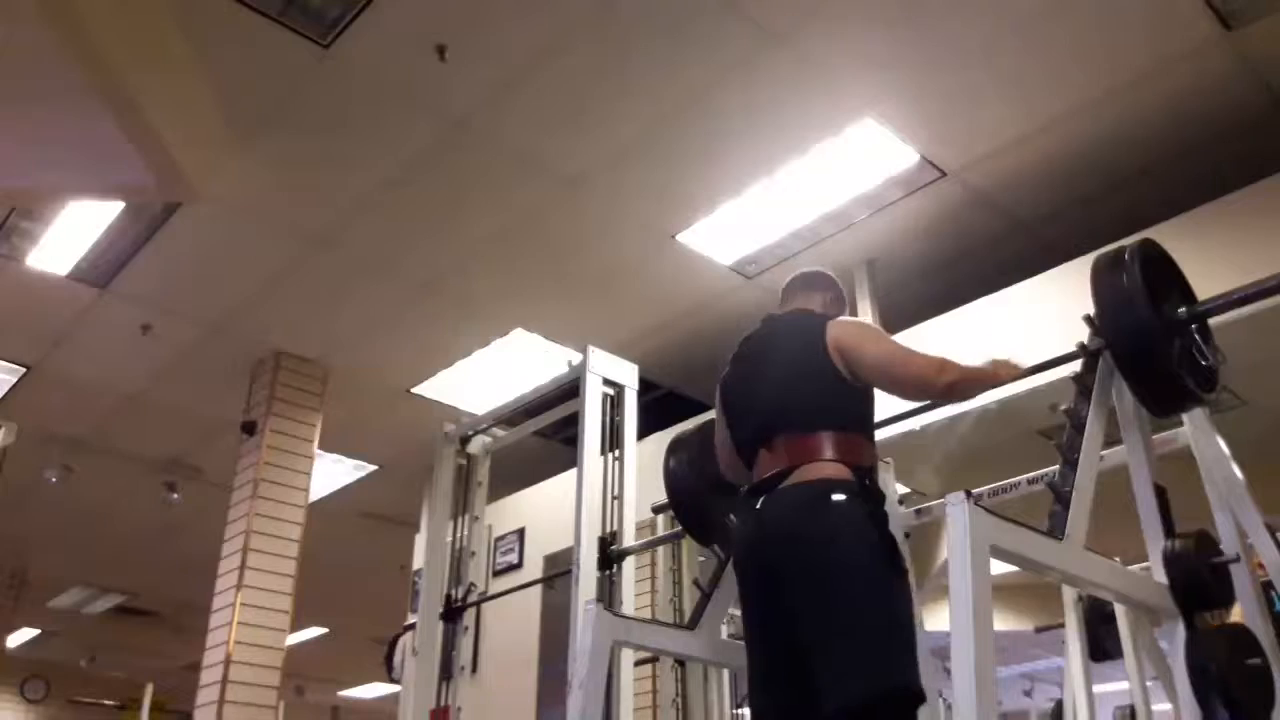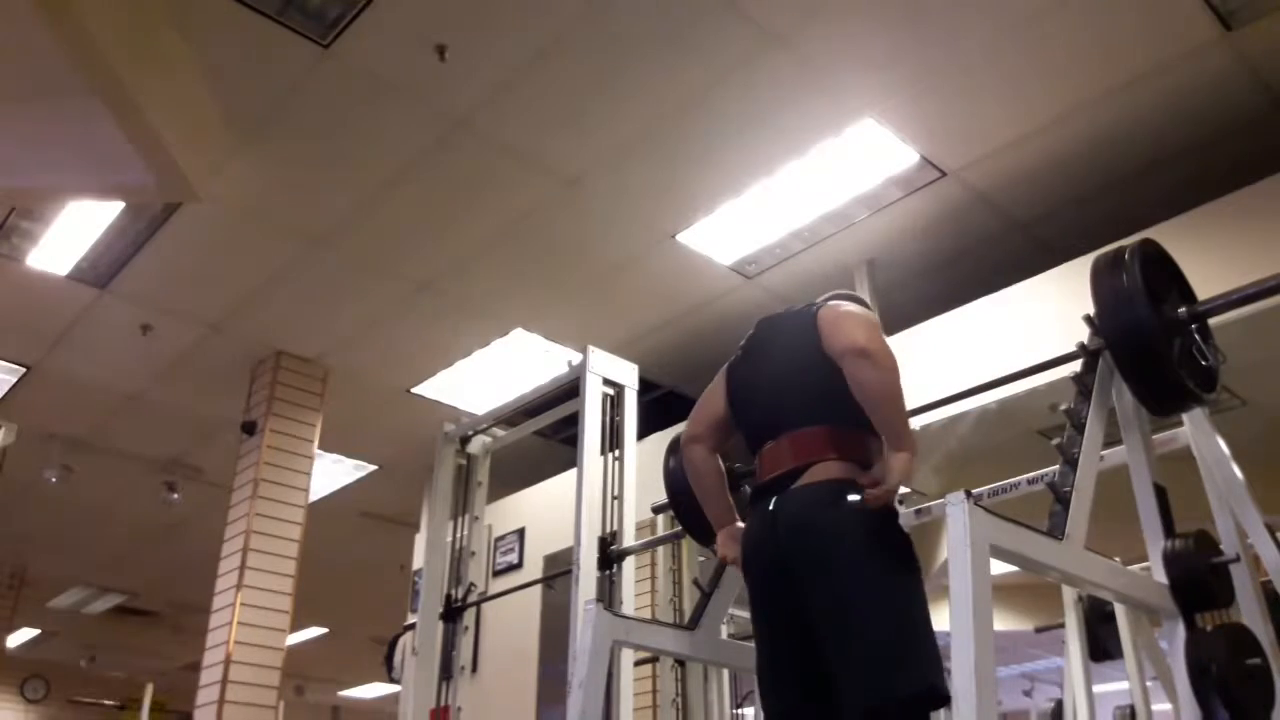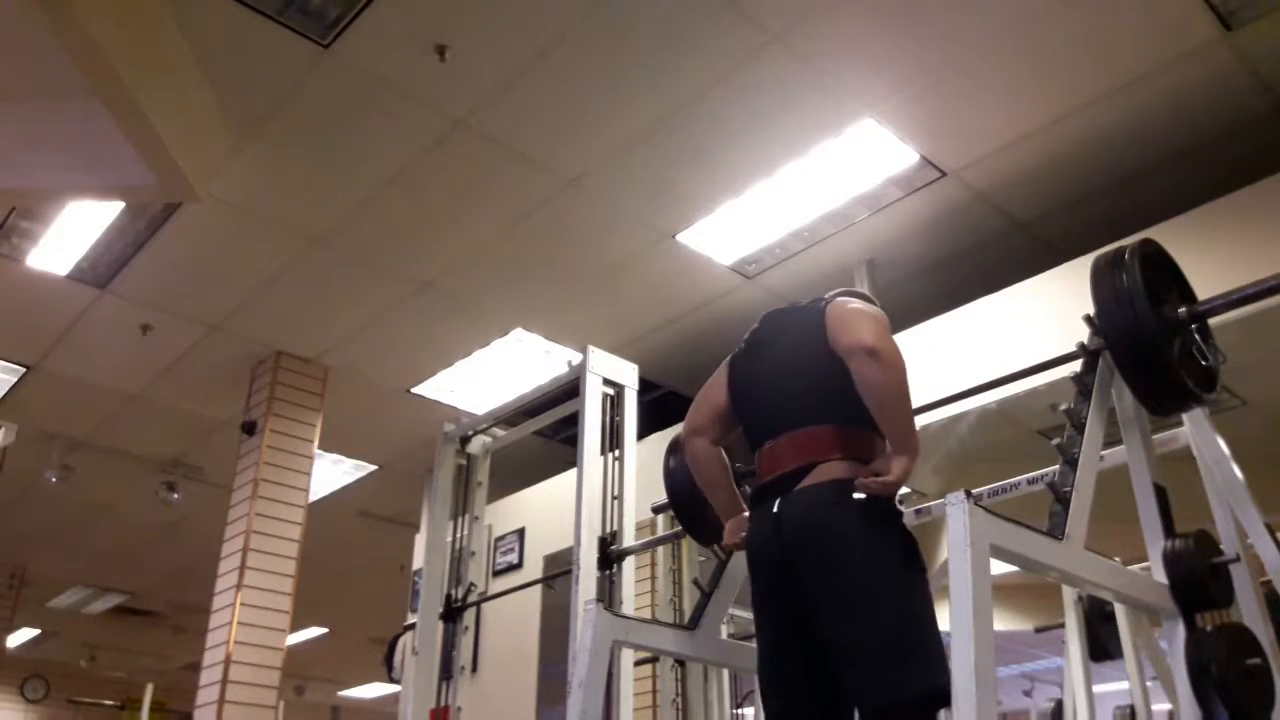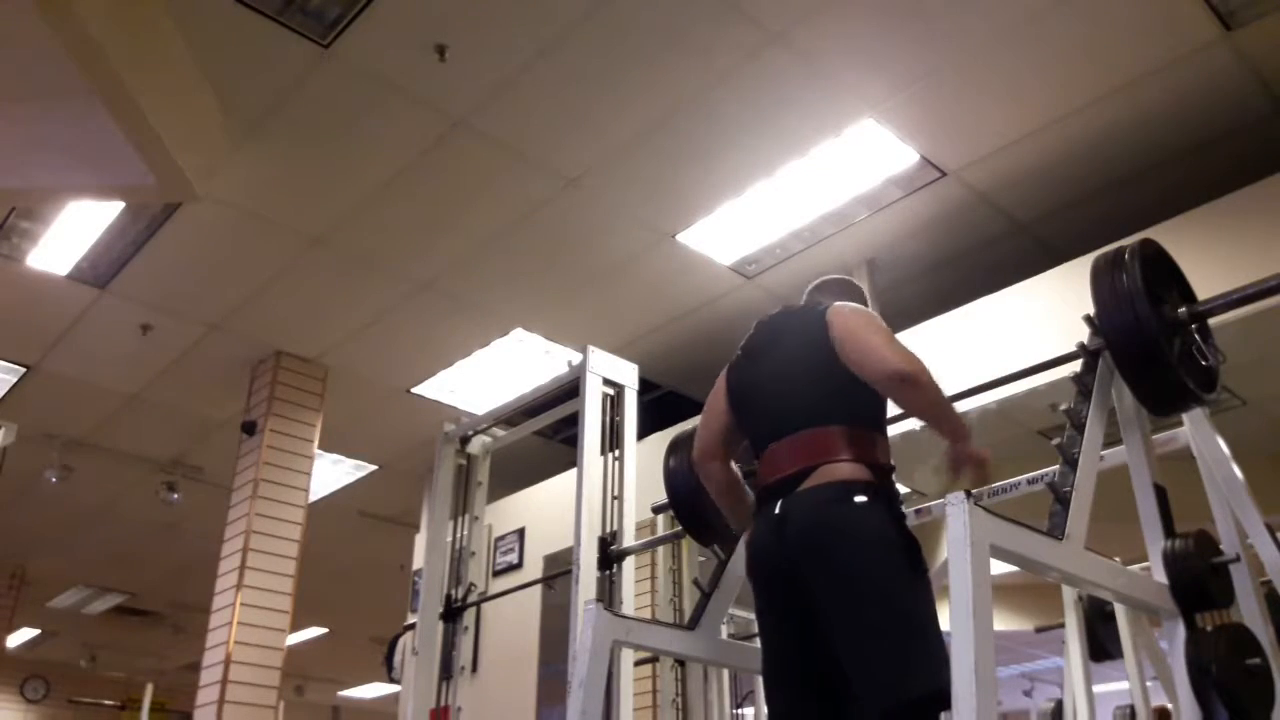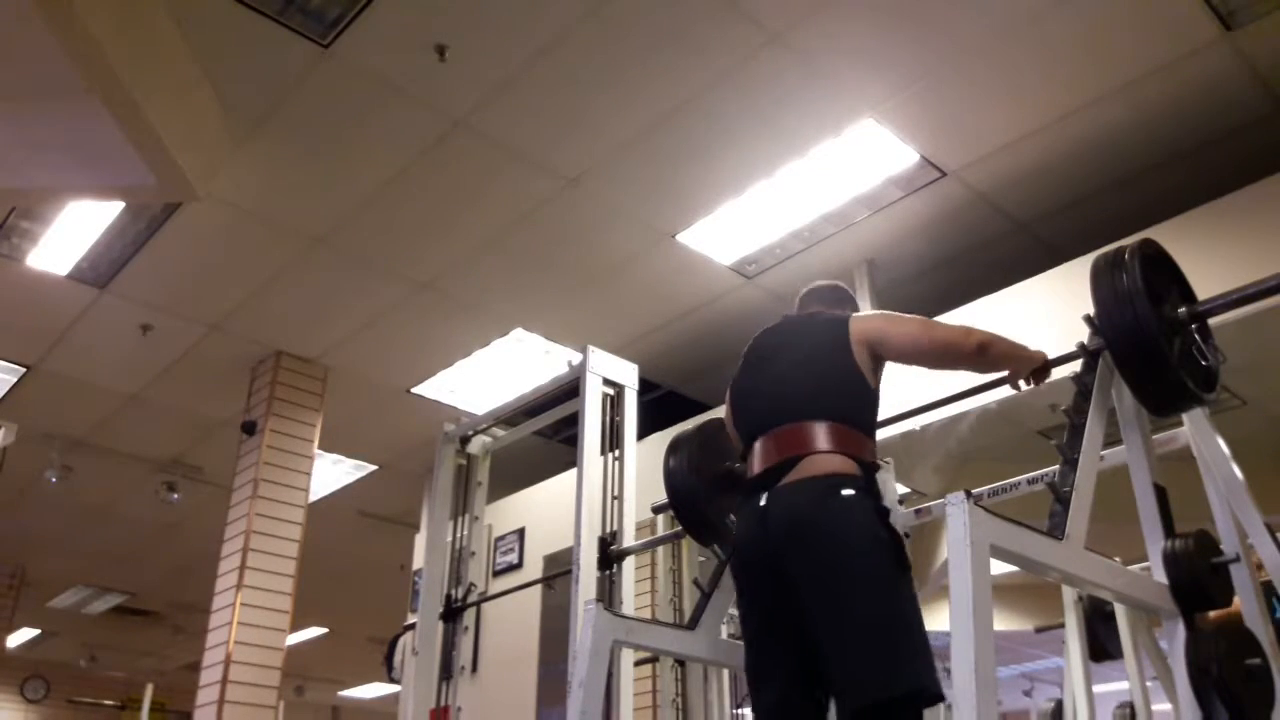
dt=0.4s
person 1, frame 1
left shoulder: (737, 368)
right shoulder: (836, 333)
right elbow: (936, 379)
right wrist: (996, 372)
left hip: (757, 529)
right hip: (827, 514)
person 1, frame 2
left shoulder: (747, 357)
right shoulder: (845, 315)
left elbow: (696, 442)
right elbow: (862, 348)
left wrist: (727, 527)
right wrist: (899, 447)
left hip: (769, 527)
right hip: (838, 510)
person 1, frame 3
left shoulder: (749, 353)
right shoulder: (850, 311)
left elbow: (698, 434)
right elbow: (869, 349)
left wrist: (734, 515)
right wrist: (904, 450)
left hip: (772, 528)
right hip: (842, 511)
person 1, frame 4
left shoulder: (748, 356)
right shoulder: (844, 317)
left elbow: (707, 454)
right elbow: (897, 370)
right wrist: (961, 439)
left hip: (776, 532)
right hip: (847, 513)
person 1, frame 5
left shoulder: (749, 364)
right shoulder: (856, 330)
right elbow: (968, 345)
right wrist: (1026, 360)
left hip: (755, 525)
right hip: (831, 509)
